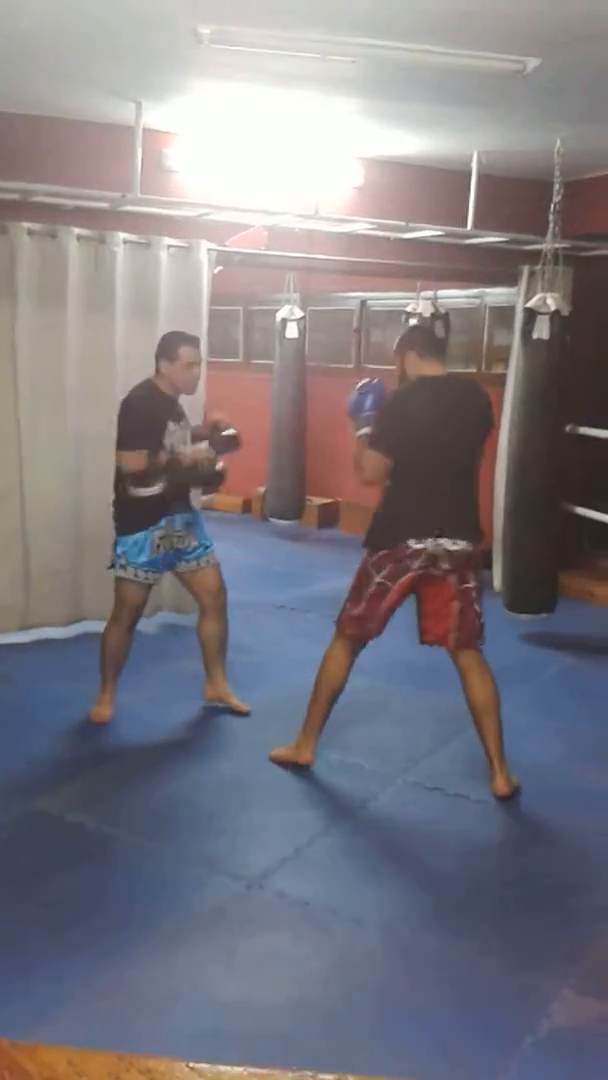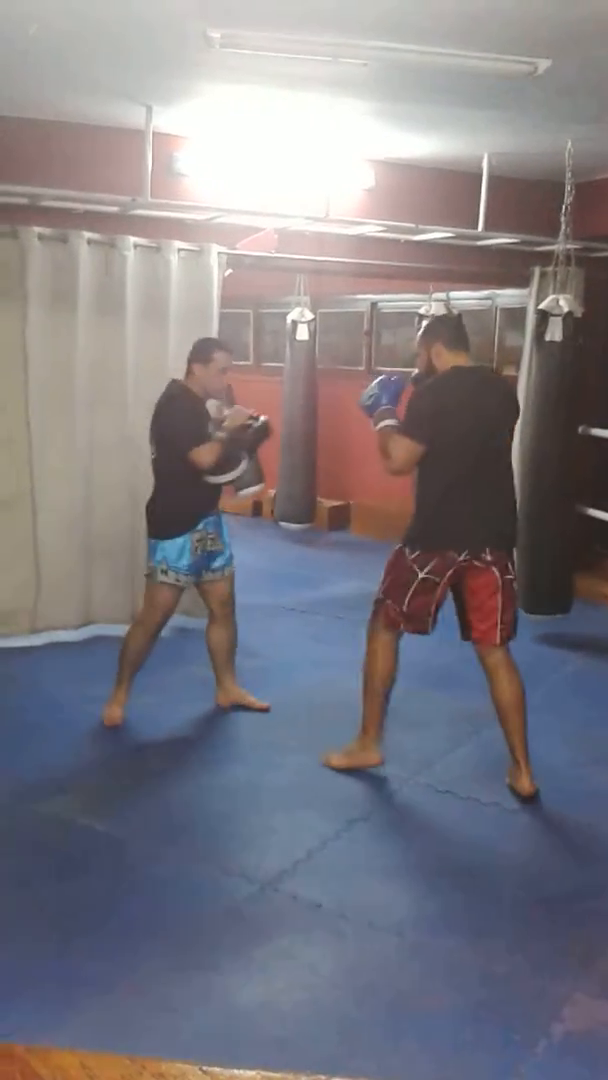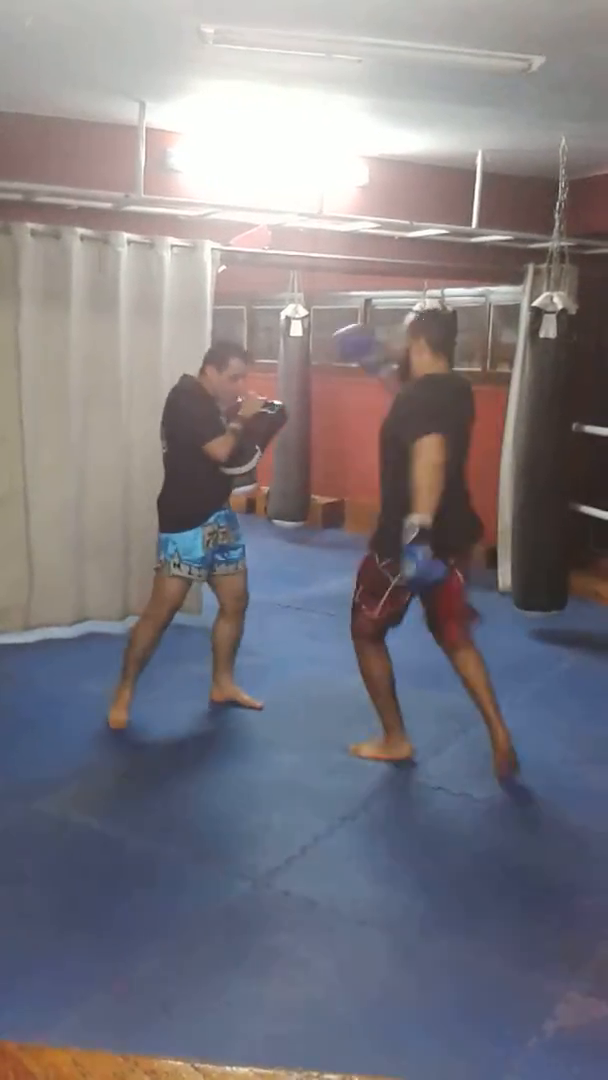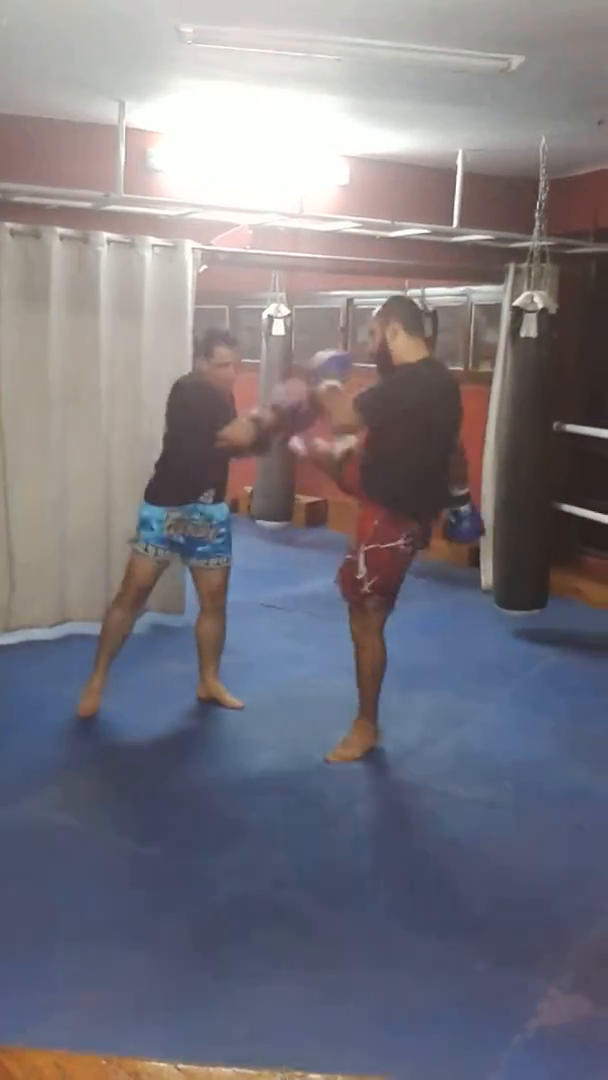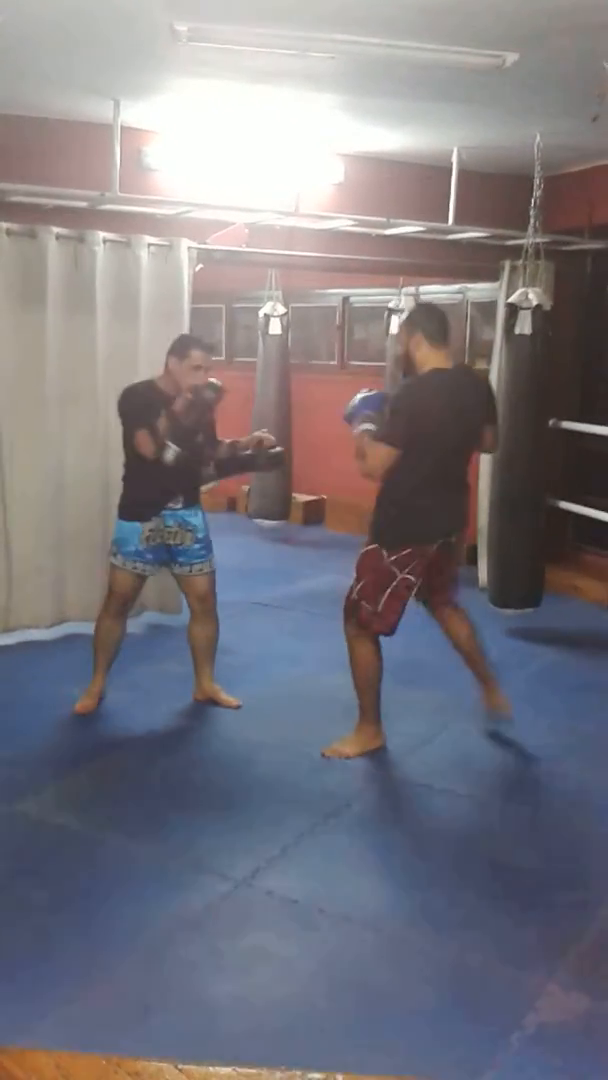
dt=0.3s
person 1, frame 1
left shoulder: (400, 403)
right shoulder: (477, 398)
left elbow: (371, 473)
left wrist: (365, 423)
left hip: (399, 542)
right hip: (458, 542)
left knee: (347, 639)
right knee: (468, 654)
left ankle: (305, 744)
right ankle: (499, 772)
person 1, frame 2
left shoulder: (432, 393)
right shoulder: (502, 390)
left elbow: (400, 460)
left wrist: (384, 415)
left hip: (437, 536)
right hip: (493, 537)
left knee: (384, 626)
right knee: (495, 651)
left ankle: (368, 742)
right ankle: (521, 770)
person 1, frame 3
left shoulder: (415, 399)
right shoulder: (457, 389)
left elbow: (430, 458)
left wrist: (416, 528)
left hip: (412, 538)
right hip: (452, 533)
left knee: (366, 632)
right knee: (455, 639)
left ankle: (395, 738)
right ankle: (499, 738)
person 1, frame 4
left shoulder: (402, 386)
right shoulder: (442, 381)
left elbow: (337, 418)
right elbow: (448, 447)
left wrist: (330, 387)
right wrist: (456, 495)
left hip: (396, 513)
right hip: (413, 494)
left knee: (366, 620)
right knee: (339, 457)
left ankle: (365, 728)
person 1, frame 5
left shoulder: (413, 395)
right shoulder: (476, 386)
left elbow: (374, 466)
right elbow: (487, 441)
left wrist: (362, 425)
left hip: (405, 530)
right hip: (448, 522)
left knee: (359, 624)
right knee: (444, 605)
left ankle: (369, 730)
right ankle: (492, 694)
person 2, frame 1
left shoulder: (172, 403)
right shoulder: (139, 404)
right elbow: (131, 463)
left wrist: (203, 445)
right wrist: (185, 455)
left hip: (182, 518)
right hip: (142, 525)
left knee: (214, 598)
right knee: (126, 613)
left ankle: (217, 685)
right ankle: (106, 693)
person 2, frame 2
left shoulder: (193, 404)
right shoulder: (177, 404)
right elbow: (205, 458)
left wrist: (229, 432)
right wrist: (229, 430)
left hip: (206, 521)
right hip: (177, 526)
left knee: (223, 607)
right knee: (155, 615)
left ankle: (228, 688)
right ankle: (119, 694)
person 2, frame 3
left shoulder: (207, 402)
right shoulder: (187, 400)
left elbow: (226, 450)
right elbow: (220, 451)
left wrist: (243, 422)
right wrist: (241, 420)
left hip: (219, 516)
right hip: (187, 521)
left knee: (235, 603)
right knee: (162, 610)
left ankle: (223, 684)
right ankle: (124, 693)
person 2, frame 4
left shoulder: (221, 394)
right shoulder: (188, 392)
left elbow: (232, 444)
right elbow: (238, 437)
left wrist: (261, 425)
right wrist: (268, 416)
left hip: (211, 508)
right hip: (168, 507)
left knee: (214, 598)
right knee: (133, 593)
left ankle: (209, 682)
right ankle: (96, 681)
person 2, frame 5
left shoulder: (202, 402)
right shoulder: (136, 397)
left elbow: (215, 450)
right elbow: (148, 447)
left wrist: (246, 444)
right wrist: (178, 409)
left hip: (187, 516)
right hip: (141, 518)
left knee: (204, 602)
right knee: (118, 603)
left ankle: (205, 684)
right ankle: (97, 685)
